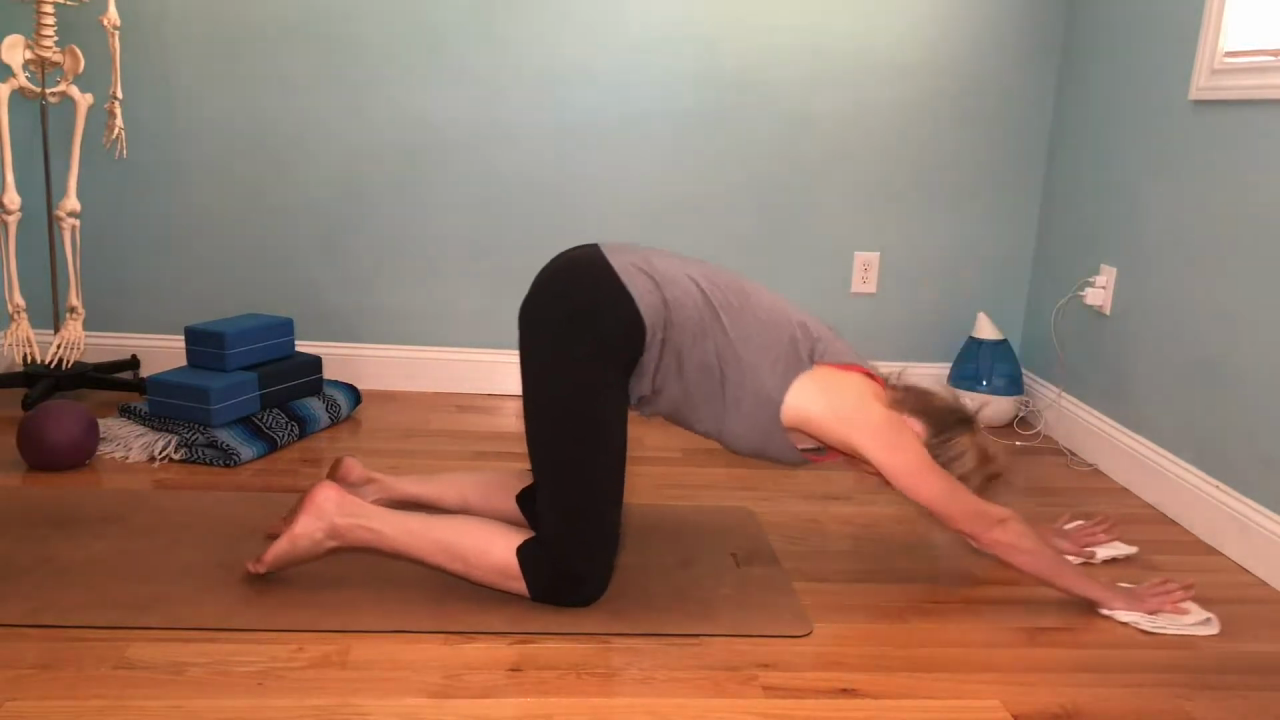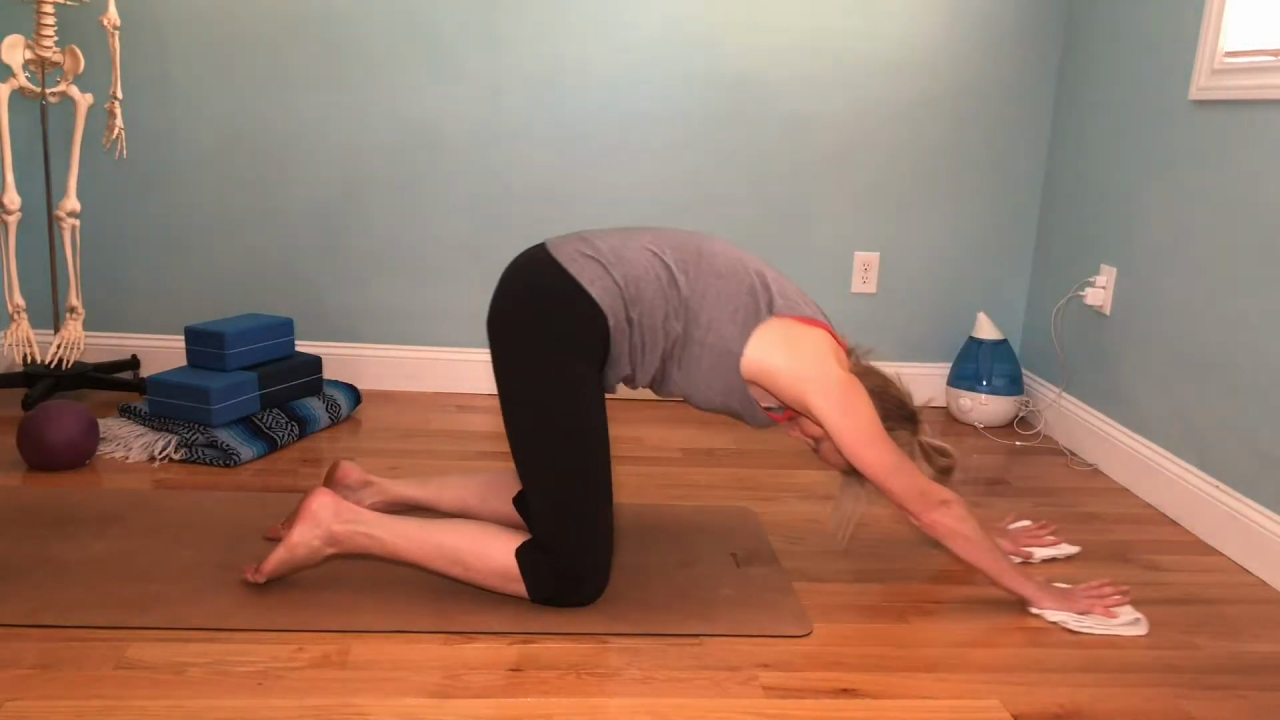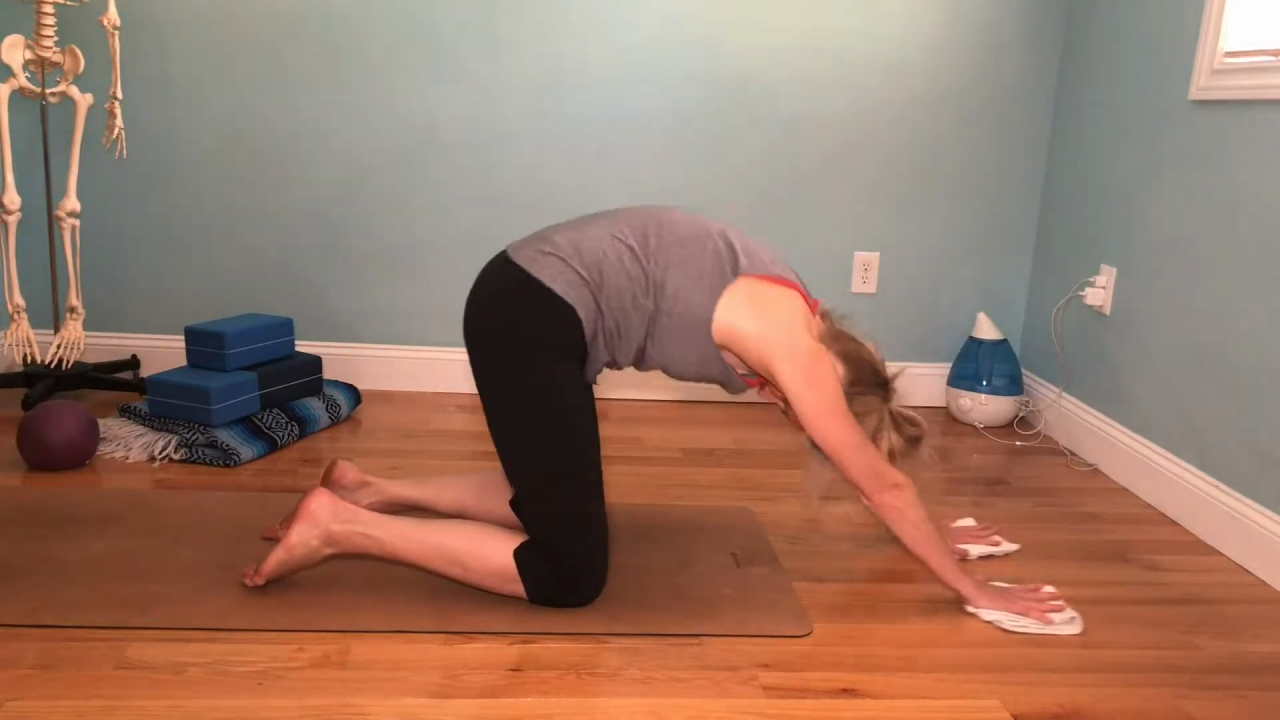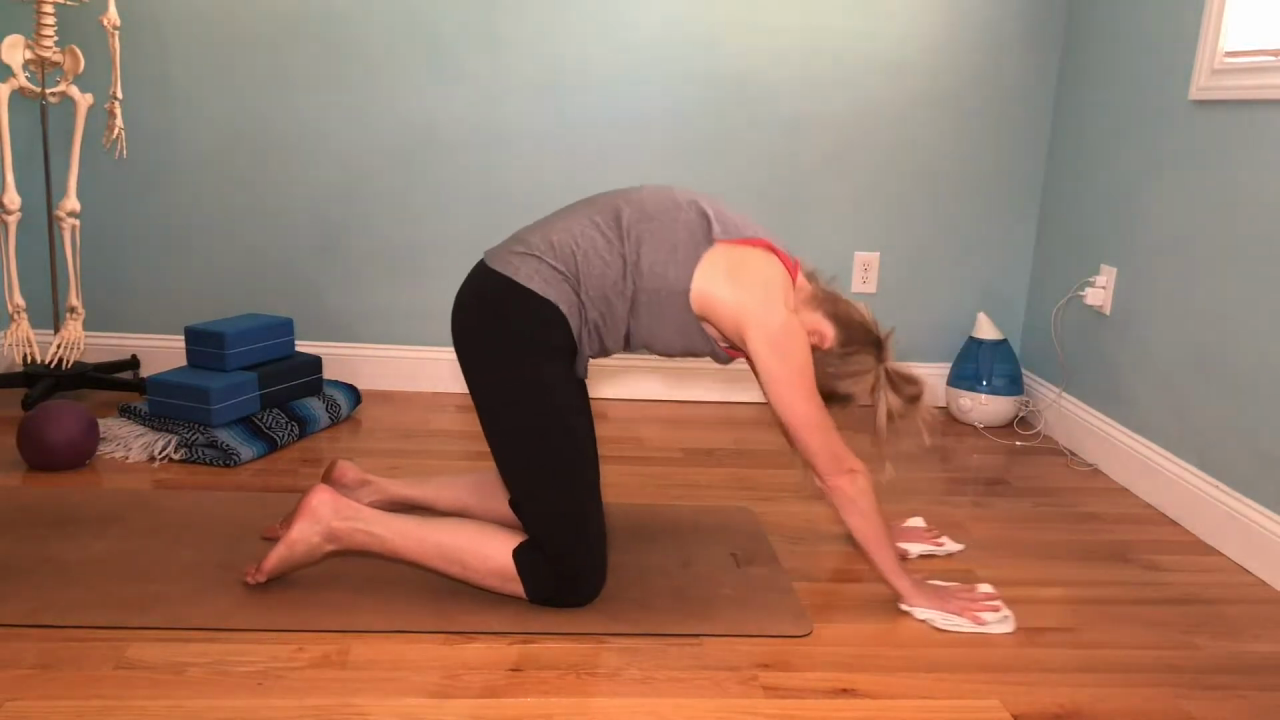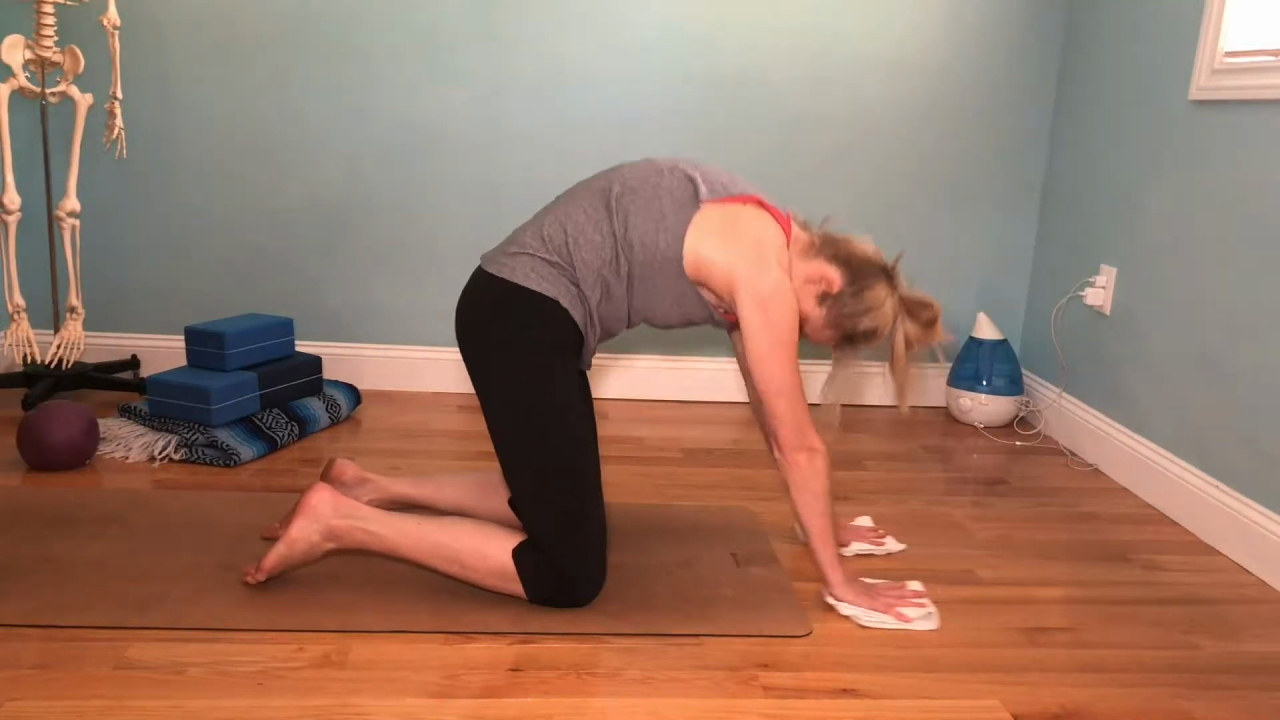
dt=0.2s
person 1, frame 1
left shoulder: (858, 387)
right shoulder: (860, 415)
left elbow: (980, 515)
right elbow: (984, 522)
left wrist: (1048, 542)
right wrist: (1108, 595)
left hip: (590, 293)
right hip: (592, 318)
left knee: (565, 506)
right knee: (572, 573)
left ankle: (377, 487)
right ankle: (349, 519)
person 1, frame 2
left shoulder: (815, 355)
right shoulder: (820, 377)
left elbow: (926, 498)
right elbow: (928, 501)
left wrist: (990, 538)
right wrist: (1038, 592)
left hip: (554, 293)
right hip: (558, 316)
left knee: (560, 504)
right knee: (571, 573)
left ankle: (375, 489)
right ankle: (346, 525)
person 1, frame 3
left shoulder: (790, 317)
right shoulder: (793, 342)
left elbow: (877, 480)
right elbow: (881, 482)
left wrist: (933, 534)
right wrist: (975, 590)
left hip: (527, 297)
right hip: (532, 318)
left knee: (555, 503)
right knee: (571, 573)
left ankle: (374, 490)
right ankle: (343, 527)
person 1, frame 4
left shoulder: (777, 285)
right shoulder: (773, 311)
left elbow: (828, 461)
right elbow: (836, 464)
left wrist: (878, 527)
right wrist: (910, 587)
left hip: (517, 306)
right hip: (519, 318)
left knee: (552, 502)
right knee: (570, 573)
left ankle: (369, 489)
right ankle: (342, 524)
person 1, frame 5
left shoulder: (768, 240)
right shoulder: (767, 268)
left elbow: (772, 415)
right elbow: (797, 441)
left wrist: (821, 521)
right wrist: (840, 580)
left hip: (522, 308)
right hip: (521, 317)
left knee: (550, 497)
right knee: (570, 574)
left ankle: (369, 487)
right ankle: (341, 522)
